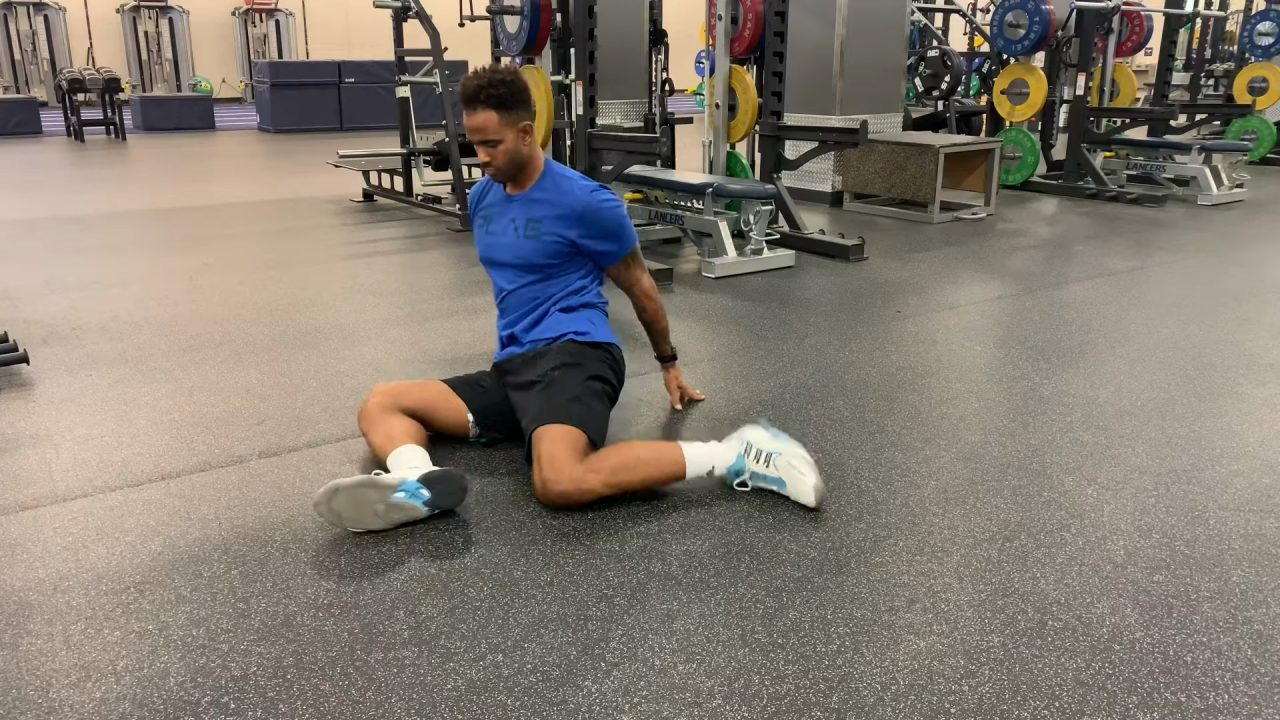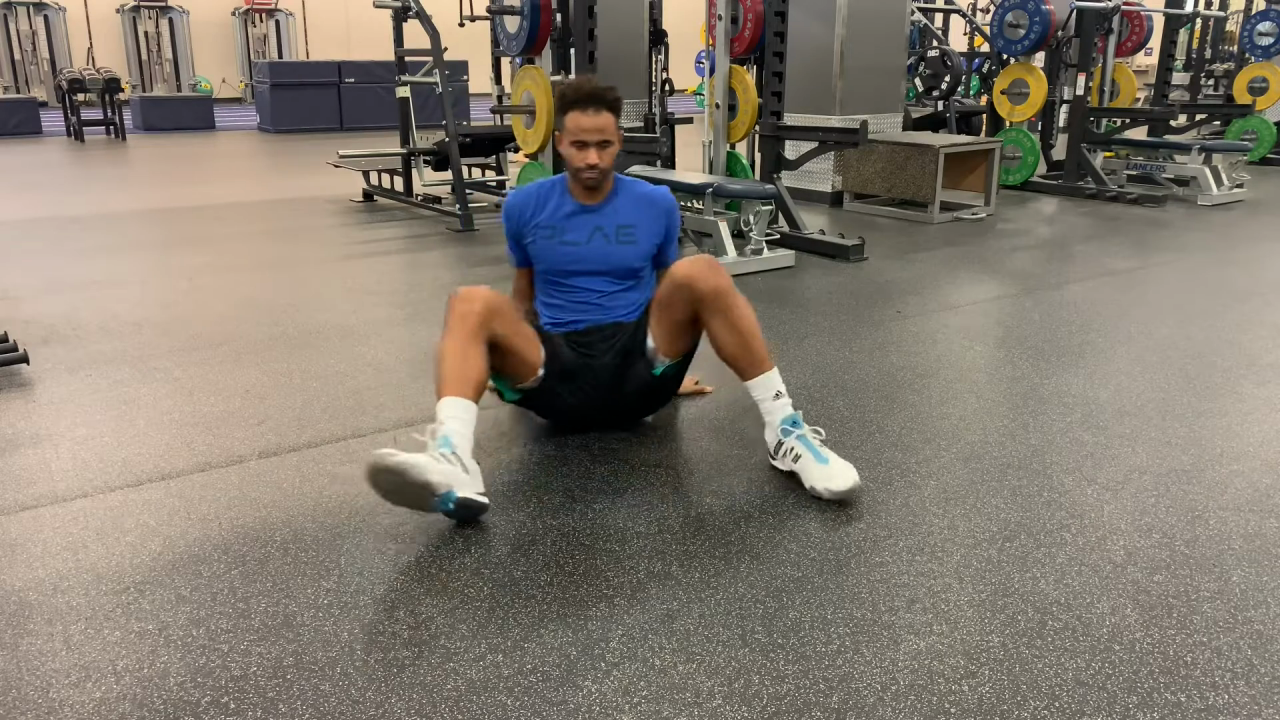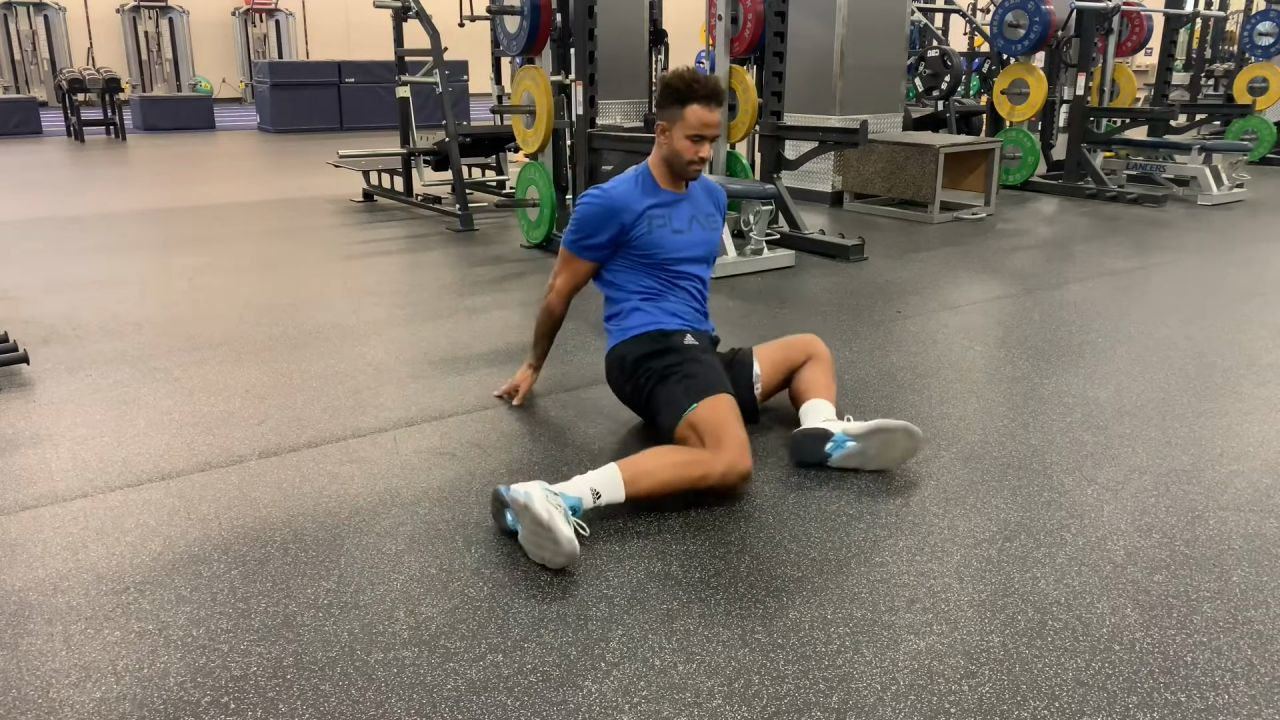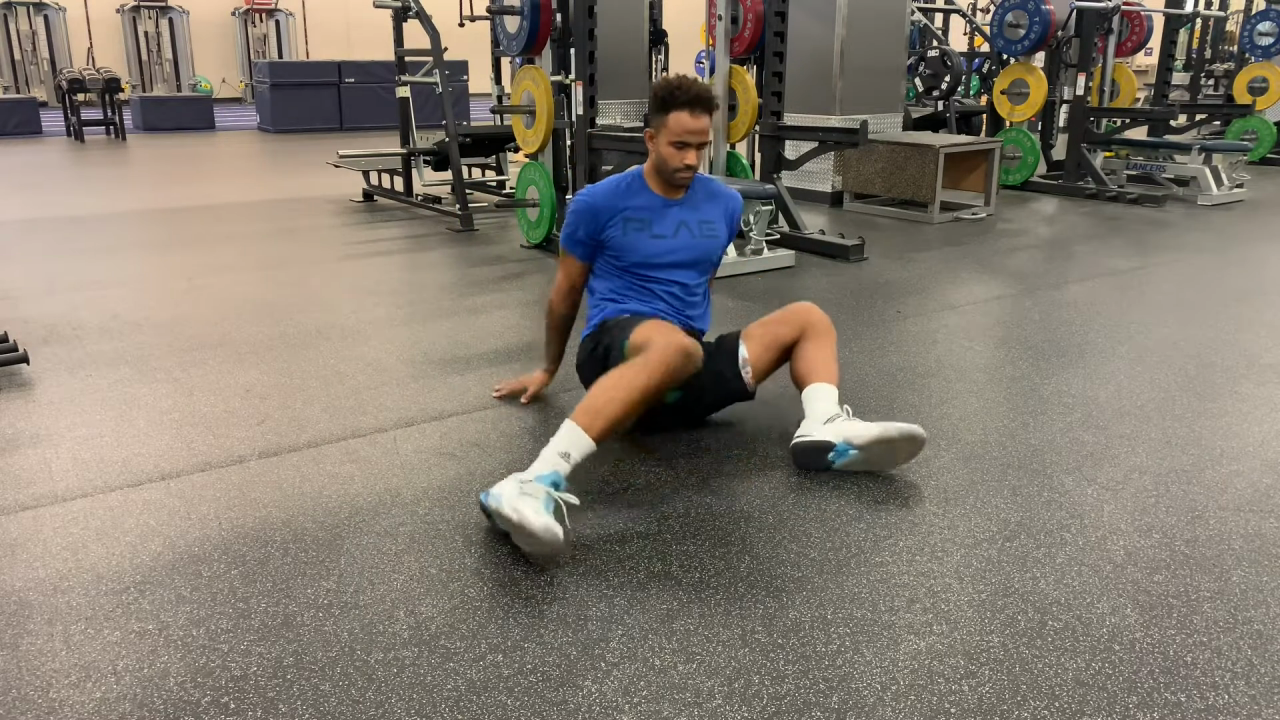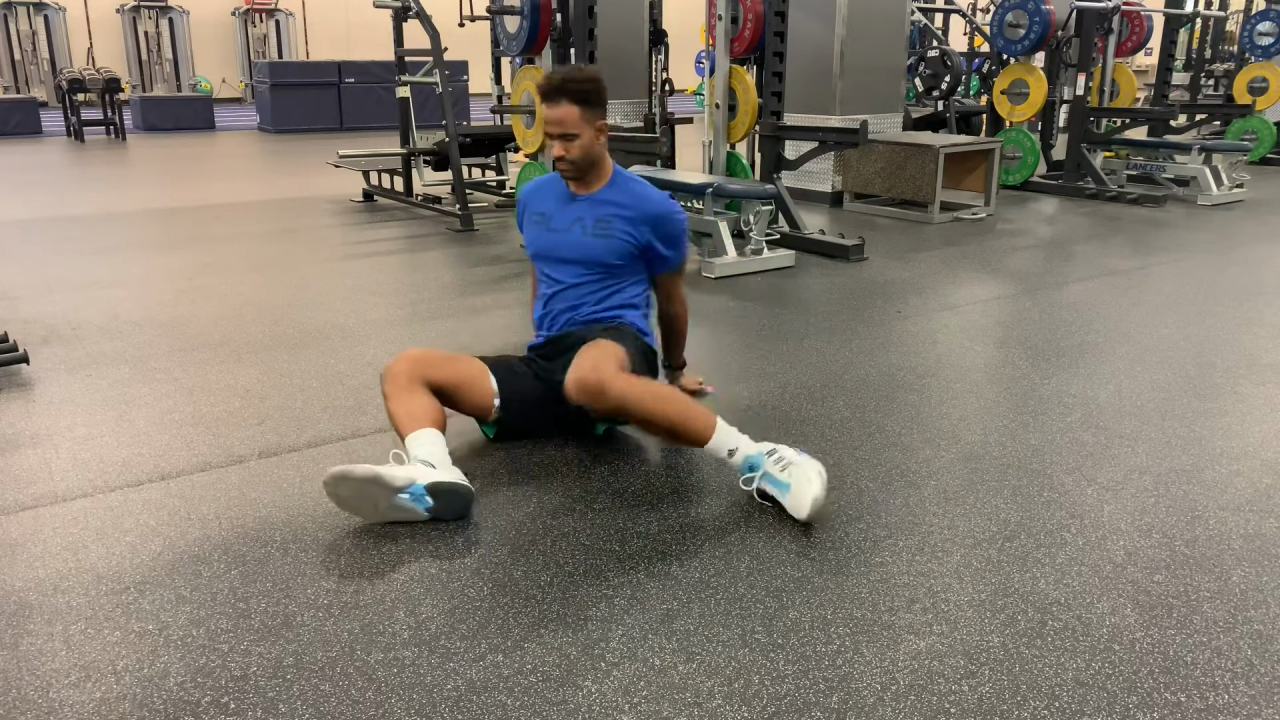
dt=1s
person 1, frame 1
left shoulder: (585, 203)
right shoulder: (482, 199)
left elbow: (639, 286)
left wrist: (668, 364)
left hip: (573, 356)
right hip: (514, 366)
left knee: (559, 484)
right knee: (379, 407)
left ankle: (736, 455)
right ankle: (415, 486)
person 1, frame 2
left shoulder: (656, 205)
right shoulder: (524, 207)
left wrist: (673, 365)
right wrist: (521, 365)
left hip: (638, 364)
right hip: (562, 374)
left knee: (699, 273)
right knee: (472, 303)
left ankle: (786, 431)
right ankle: (452, 471)
person 1, frame 3
left shoulder: (712, 197)
right shoulder: (611, 202)
right elbow: (560, 290)
right wrist: (534, 366)
left hip: (693, 350)
right hip: (651, 351)
left knee: (810, 349)
right knee: (730, 464)
left ankle: (825, 433)
right ankle: (557, 499)
person 1, frame 4
left shoulder: (725, 203)
right shoulder: (599, 203)
right elbow: (565, 290)
right wrist: (548, 369)
left hip: (689, 350)
right hip: (618, 348)
left knee: (808, 319)
right knee: (674, 348)
left ankle: (826, 433)
right ankle: (537, 485)
person 1, frame 5
left shoulder: (652, 210)
right shoulder: (533, 198)
left elbow: (670, 299)
left wrist: (675, 369)
left hip: (612, 362)
right hip: (544, 365)
left knee: (591, 378)
right knee: (405, 371)
left ankle: (757, 461)
right ankle: (432, 479)
